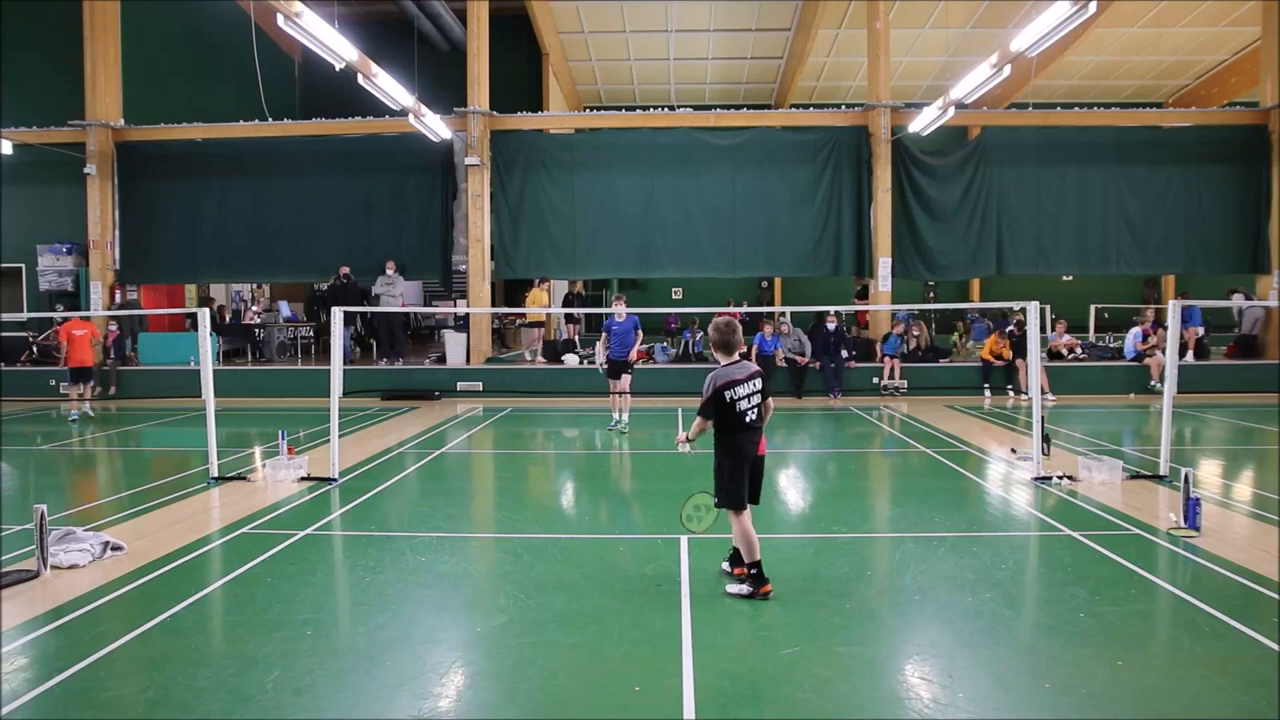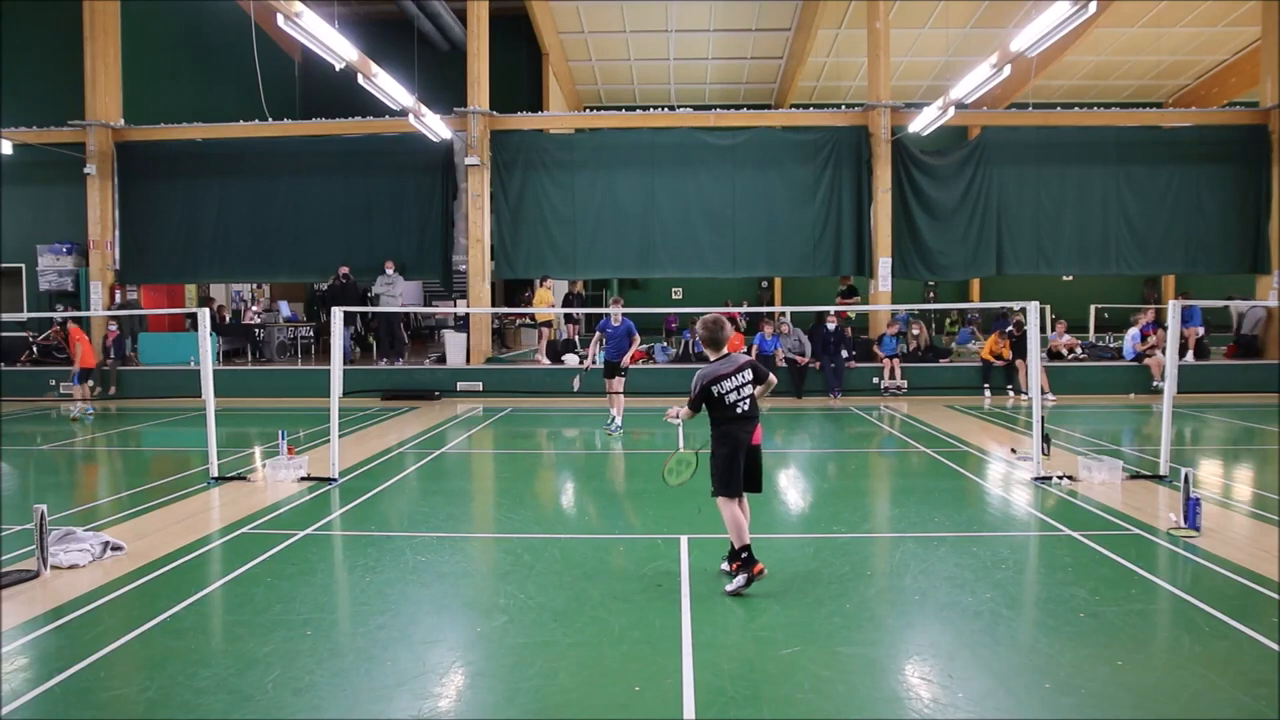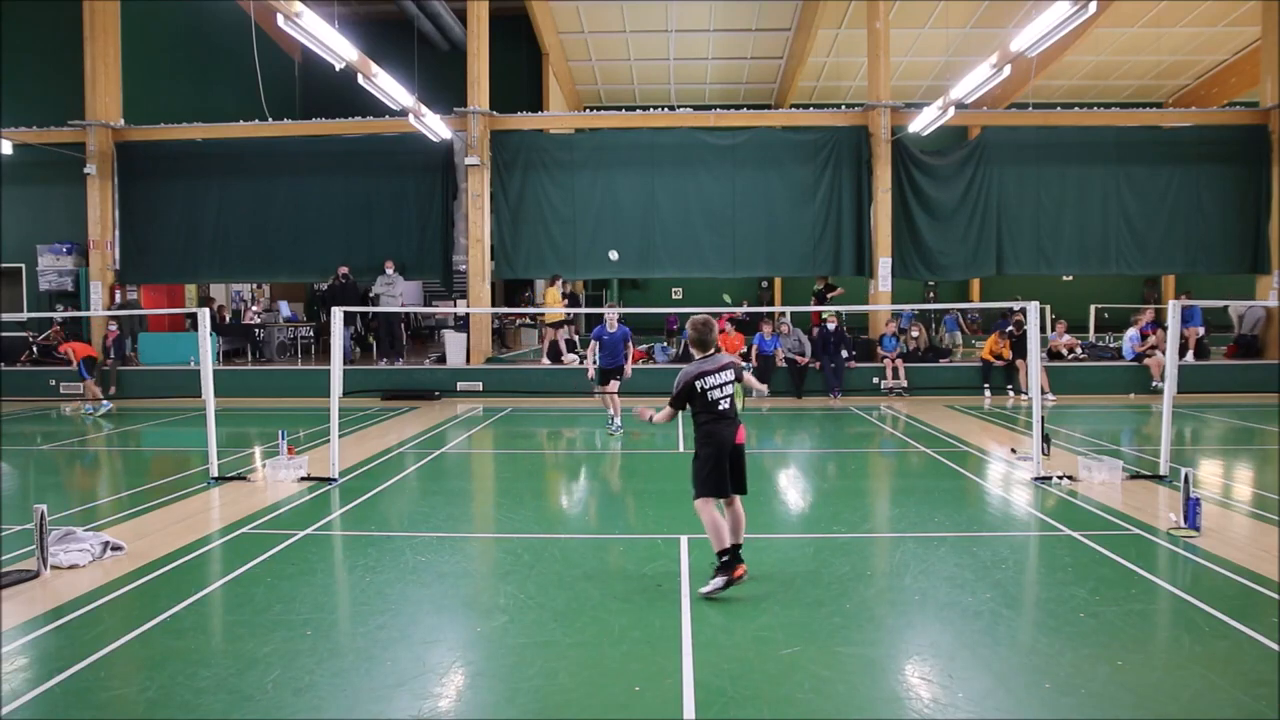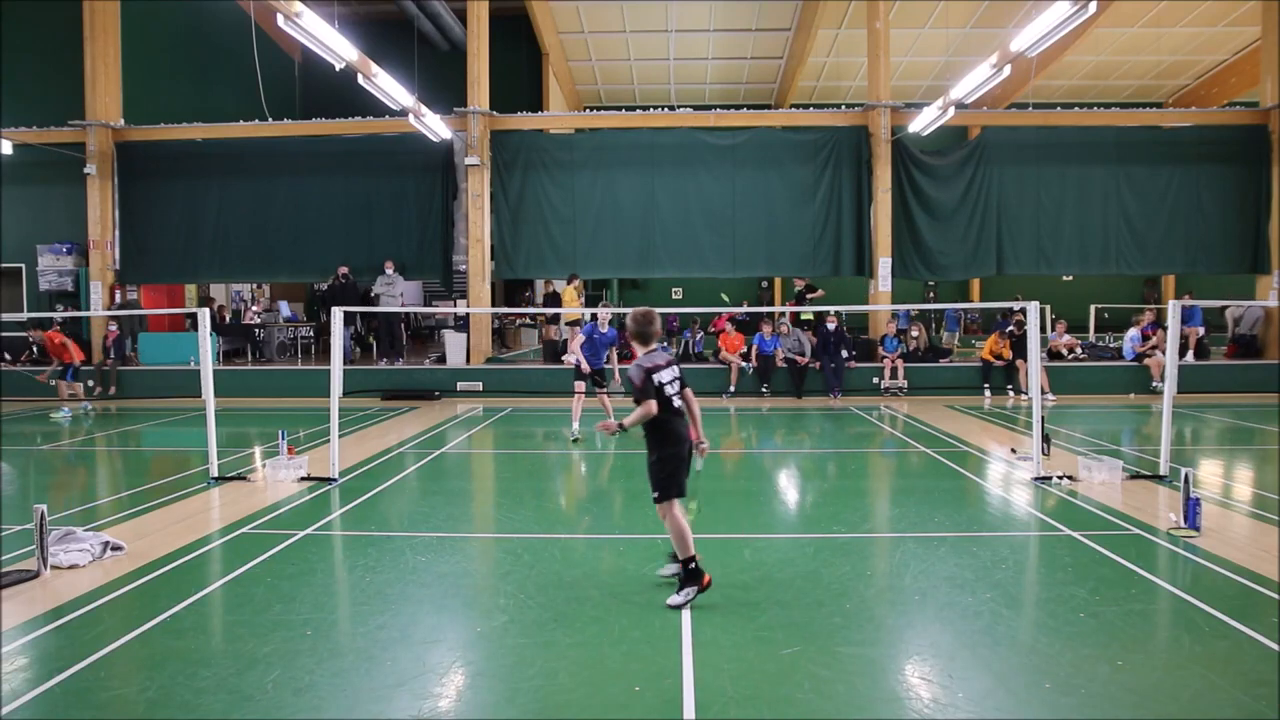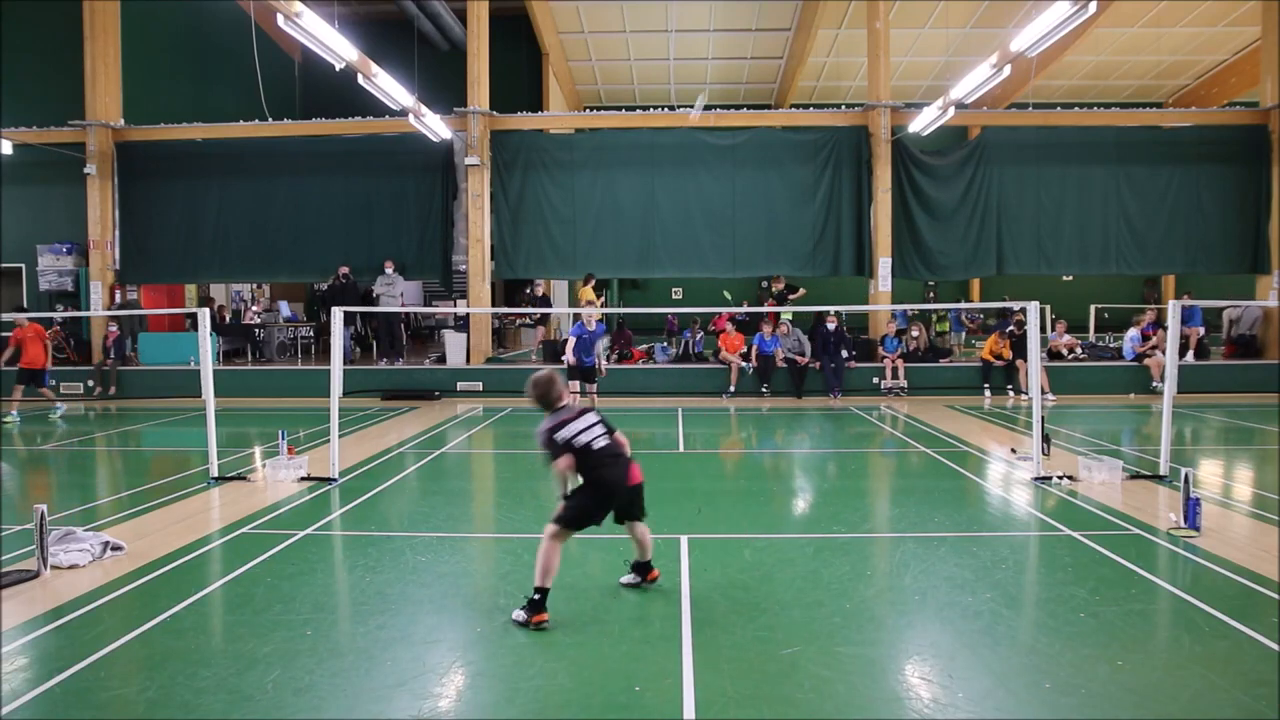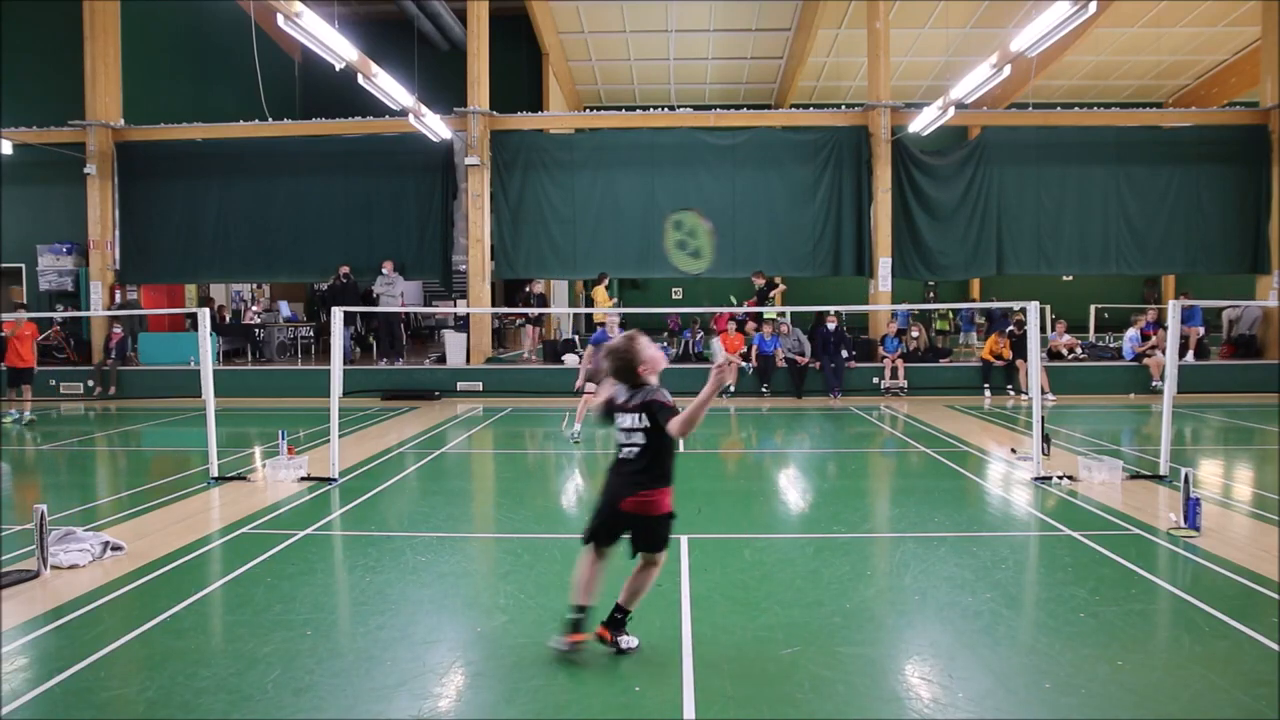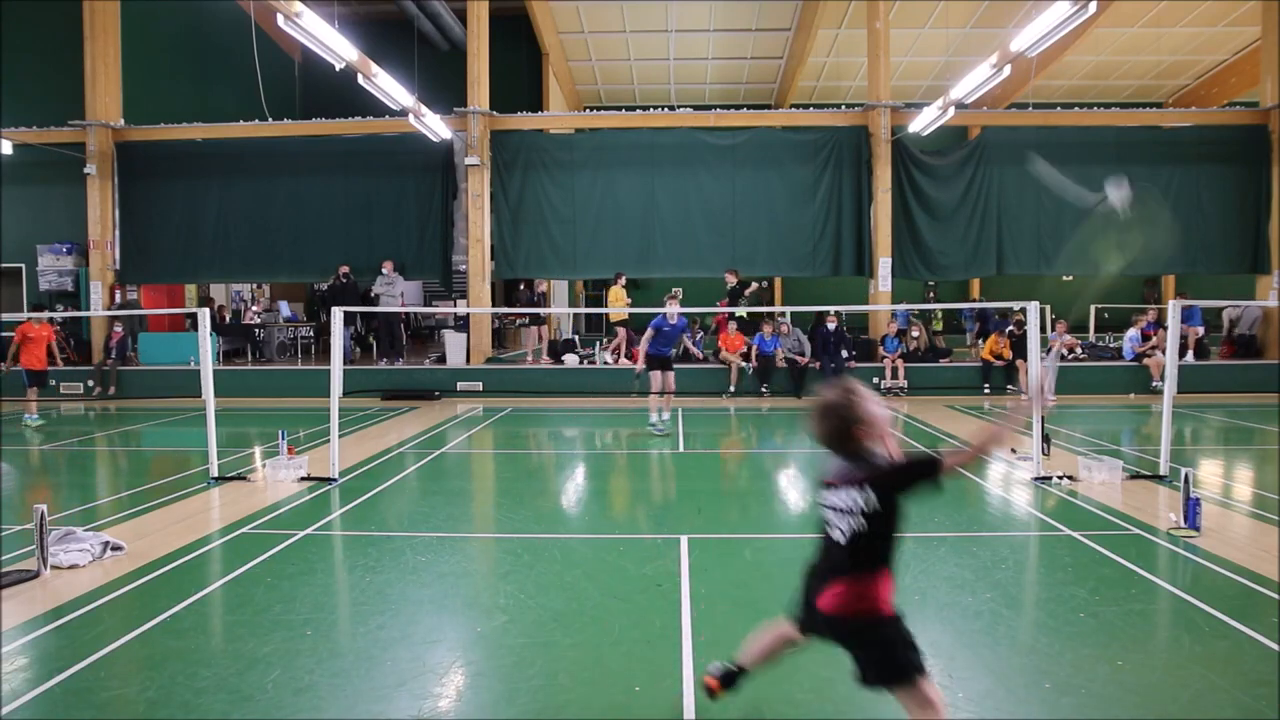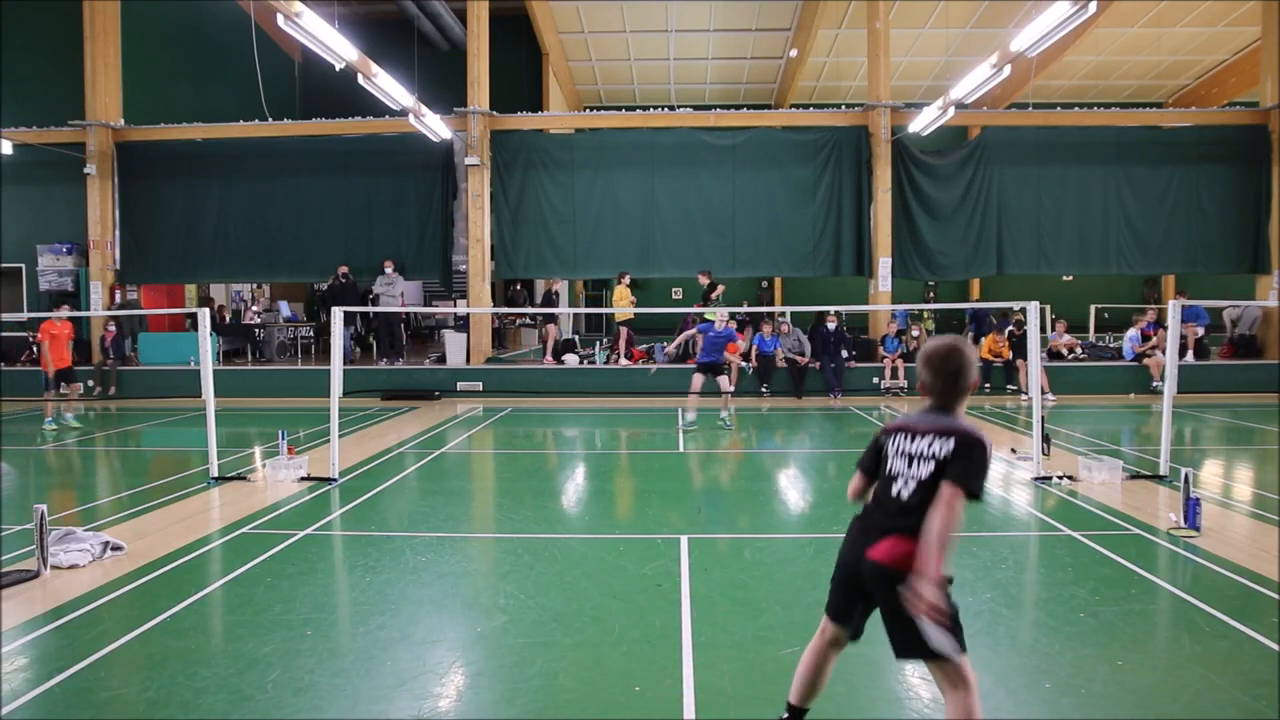
dt=0.5s
person 1, frame 1
left shoulder: (716, 380)
right shoulder: (755, 371)
left elbow: (703, 423)
right elbow: (768, 406)
left wrist: (687, 437)
left hip: (732, 451)
right hip: (756, 446)
left knee: (736, 513)
right knee: (742, 506)
left ankle: (757, 579)
right ankle: (738, 560)
person 1, frame 2
left shoulder: (704, 376)
right shoulder: (746, 362)
left elbow: (690, 412)
right elbow: (771, 381)
left wrist: (676, 413)
left hip: (727, 441)
right hip: (751, 436)
left knee: (726, 501)
right knee: (739, 497)
left ankle: (749, 562)
right ankle: (736, 556)
person 1, frame 3
left shoulder: (688, 375)
right shoulder: (728, 363)
left elbow: (671, 413)
right elbow: (744, 377)
left wrist: (652, 417)
right wrist: (759, 387)
left hip: (710, 441)
right hip: (734, 436)
left knee: (705, 504)
right knee: (731, 499)
left ankle: (726, 566)
right ankle: (735, 558)
person 1, frame 4
left shoulder: (639, 368)
right shoulder: (670, 361)
left elbow: (650, 409)
right elbow: (689, 398)
left wrist: (621, 425)
right wrist: (699, 436)
left hip: (664, 442)
right hip: (682, 436)
left knee: (666, 508)
right knee: (671, 500)
left ankle: (694, 575)
right ankle: (679, 559)
person 1, frame 5
left shoulder: (548, 429)
right shoulder: (587, 412)
left elbow: (564, 466)
right elbow: (621, 440)
left wrist: (565, 496)
left hip: (598, 484)
right hip: (629, 475)
left knee: (553, 536)
right knee: (634, 521)
left ankle: (536, 608)
right ankle: (644, 569)
person 1, frame 6
left shoulder: (618, 395)
right shoulder: (656, 400)
left elbow: (602, 404)
right elbow: (678, 430)
left wrist: (610, 382)
right wrist: (711, 388)
left hip: (615, 491)
right hip: (649, 499)
left knee: (594, 553)
right knee: (651, 560)
left ankle: (575, 625)
right ankle: (614, 625)
person 1, frame 7
left shoulder: (833, 473)
right shoulder: (888, 473)
right elbow: (958, 459)
left hip: (817, 596)
right hip: (861, 607)
left knee: (794, 629)
left ankle: (726, 677)
person 1, frame 8
left shoulder: (893, 430)
right shoulder: (971, 442)
left elbow: (855, 492)
right elbow: (946, 509)
right wrist: (928, 579)
left hip: (859, 551)
right hip: (906, 565)
left knee: (830, 635)
right knee: (958, 680)
